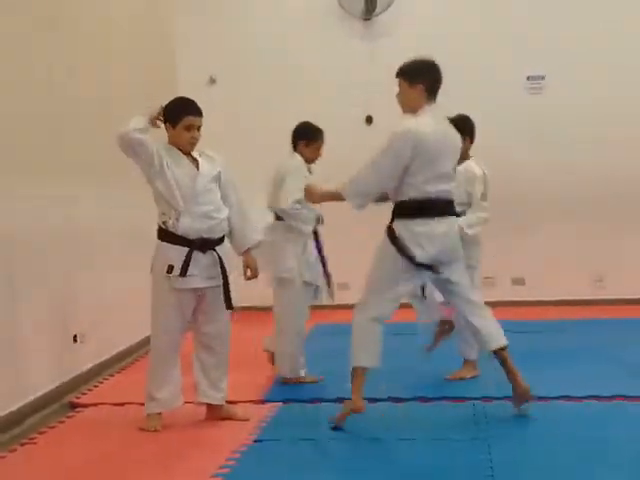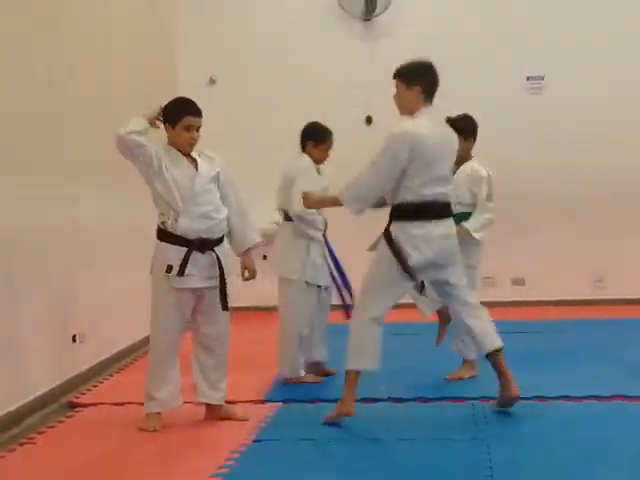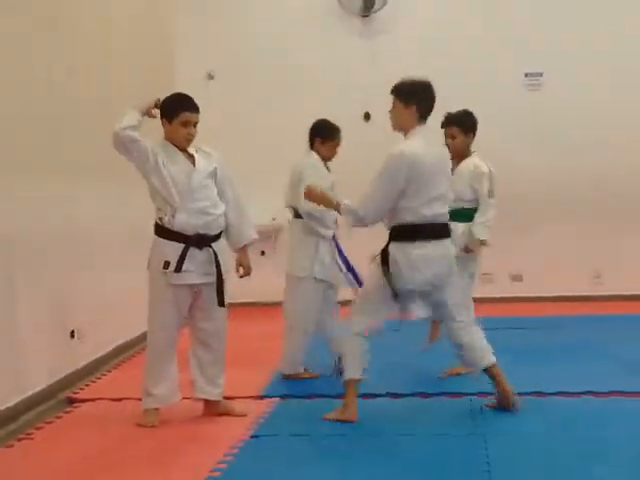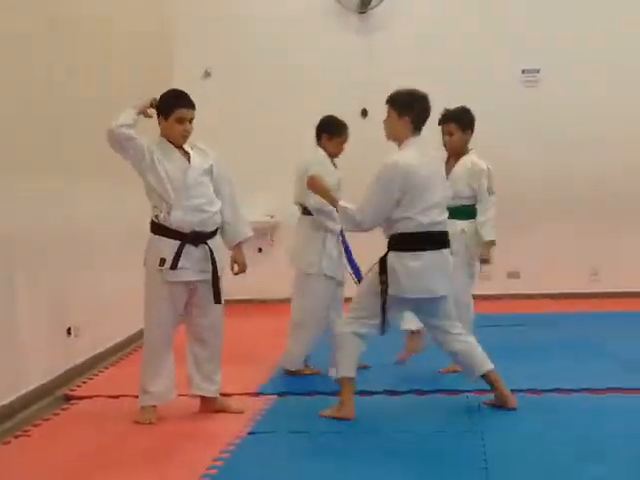
dt=0.1s
person 1, frame 1
left shoulder: (408, 132)
right shoulder: (450, 133)
left elbow: (373, 181)
left wrist: (326, 195)
right wrist: (393, 190)
left hip: (411, 231)
right hip: (445, 226)
left knee: (371, 310)
right knee: (469, 301)
left ankle: (356, 397)
right ankle: (515, 379)
person 1, frame 2
left shoulder: (405, 135)
right shoulder: (448, 135)
left elbow: (370, 186)
left wrist: (325, 200)
right wrist: (395, 195)
left hip: (410, 233)
right hip: (443, 228)
left knee: (368, 313)
right knee: (465, 303)
left ankle: (348, 400)
right ankle: (507, 383)
person 1, frame 3
left shoulder: (402, 155)
right shoulder: (439, 154)
left elbow: (369, 212)
left wrist: (325, 200)
right wrist: (392, 213)
left hip: (408, 253)
right hip: (440, 248)
left knee: (358, 324)
right knee: (458, 321)
left ankle: (349, 406)
right ankle: (505, 391)
person 1, frame 4
left shoulder: (396, 166)
right shoulder: (432, 162)
left elbow: (364, 219)
left wrist: (326, 194)
right wrist: (388, 218)
left hip: (406, 262)
right hip: (438, 257)
left knee: (353, 325)
right knee: (450, 331)
left ankle: (345, 404)
right ankle: (502, 393)
person 2, frame 1
left shoulder: (213, 163)
right shoulder: (157, 161)
left elbow: (234, 207)
right elbow: (127, 138)
left wrist: (247, 251)
right wrist: (150, 119)
left hip: (211, 258)
right hip: (175, 259)
left knee: (215, 334)
right knee: (167, 335)
left ankle: (214, 402)
right ankle: (156, 407)
person 2, frame 2
left shoulder: (213, 164)
right shoulder: (156, 162)
left elbow: (233, 208)
right elbow: (126, 139)
left wrist: (245, 251)
right wrist: (148, 120)
left hip: (210, 259)
right hip: (174, 259)
left knee: (214, 335)
right knee: (166, 335)
left ankle: (214, 402)
right ankle: (156, 407)
person 2, frame 3
left shoulder: (210, 159)
right shoulder: (153, 158)
left elbow: (231, 204)
right elbow: (121, 136)
left wrist: (241, 248)
right wrist: (142, 112)
left hip: (208, 255)
right hip: (172, 255)
left knee: (212, 331)
right knee: (163, 331)
left ankle: (212, 398)
right ankle: (154, 402)
person 2, frame 4
left shoulder: (206, 157)
right shoulder: (149, 156)
left elbow: (227, 201)
right elbow: (117, 133)
left wrist: (237, 245)
right wrist: (140, 110)
left hip: (204, 252)
right hip: (168, 252)
left knee: (208, 328)
right knee: (160, 328)
left ankle: (209, 395)
right ankle: (150, 400)
person 3, frame 1
left shoulder: (474, 172)
left elbow: (480, 212)
left wrist: (454, 227)
left hip: (462, 244)
left ankle: (471, 363)
right ankle: (443, 321)
person 3, frame 2
left shoulder: (478, 173)
left elbow: (486, 213)
left wrist: (462, 231)
left hip: (463, 244)
left ankle: (469, 362)
right ankle: (444, 312)
person 3, frame 3
left shoulder: (479, 169)
left elbow: (487, 209)
left wrist: (476, 240)
left hip: (464, 239)
left knee: (460, 298)
right ankle: (435, 321)
person 3, frame 4
left shoulder: (477, 167)
right shoulder: (441, 163)
left elbow: (487, 207)
left wrist: (487, 245)
left hip: (463, 236)
left knee: (459, 295)
right ankle: (414, 337)
person 4, frame 1
left shoulder: (293, 167)
right shoulder: (296, 169)
right elbow: (286, 206)
left wrist: (311, 218)
right wrist: (312, 220)
left hip: (292, 241)
right hip: (293, 243)
left knee: (292, 307)
right knee: (293, 310)
left ankle: (277, 349)
right ankle: (291, 370)
person 4, frame 2
left shoulder: (306, 168)
right shoulder: (304, 170)
right elbow: (299, 209)
left wrist: (318, 223)
right wrist: (320, 224)
left hip: (306, 243)
right hip: (300, 246)
left knee: (318, 305)
right knee: (297, 311)
left ankle: (313, 359)
right ankle: (290, 370)
person 4, frame 3
left shoulder: (315, 166)
right shoulder: (312, 168)
right elbow: (309, 207)
left wrist: (329, 222)
right wrist: (331, 224)
left hip: (317, 240)
right hip: (309, 242)
left knee: (327, 303)
right knee: (302, 308)
right ankle: (292, 365)
person 4, frame 4
left shoulder: (324, 163)
right shoulder: (319, 164)
right elbow: (317, 202)
left wrist: (338, 217)
right wrist: (339, 220)
left hip: (325, 238)
right hip: (317, 239)
left knee: (333, 301)
right knee: (310, 303)
right ankle: (293, 361)
